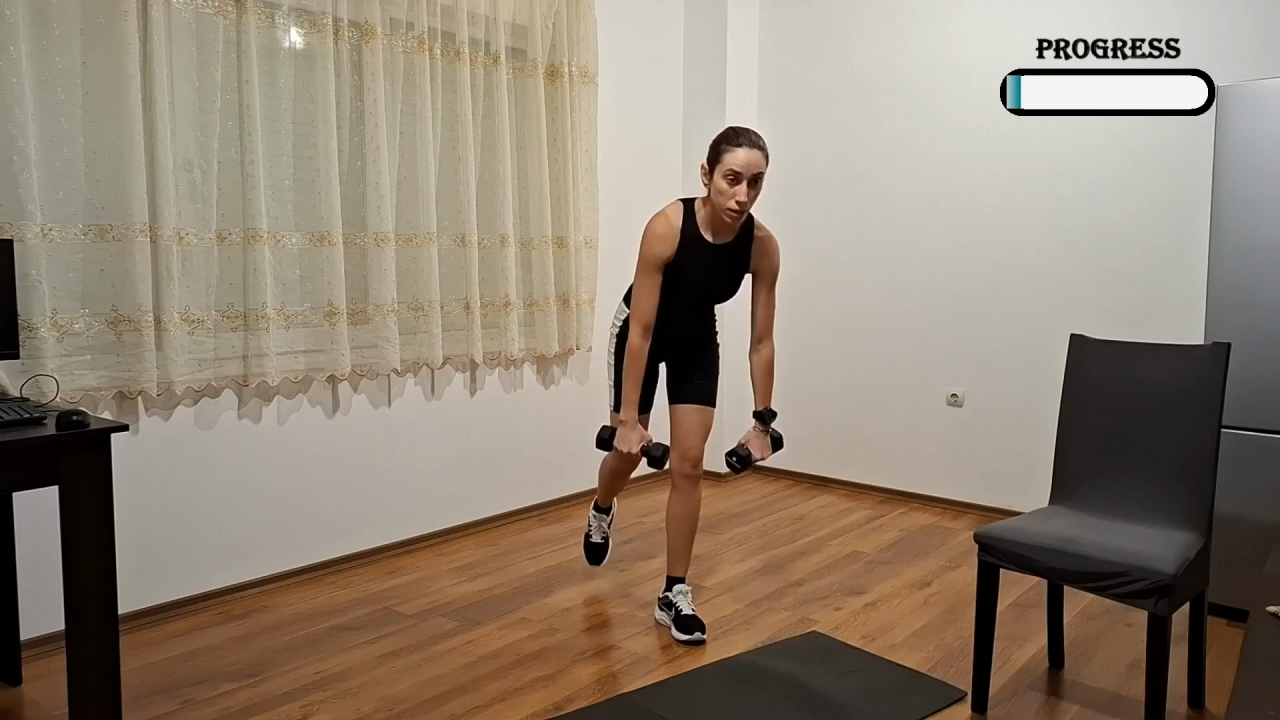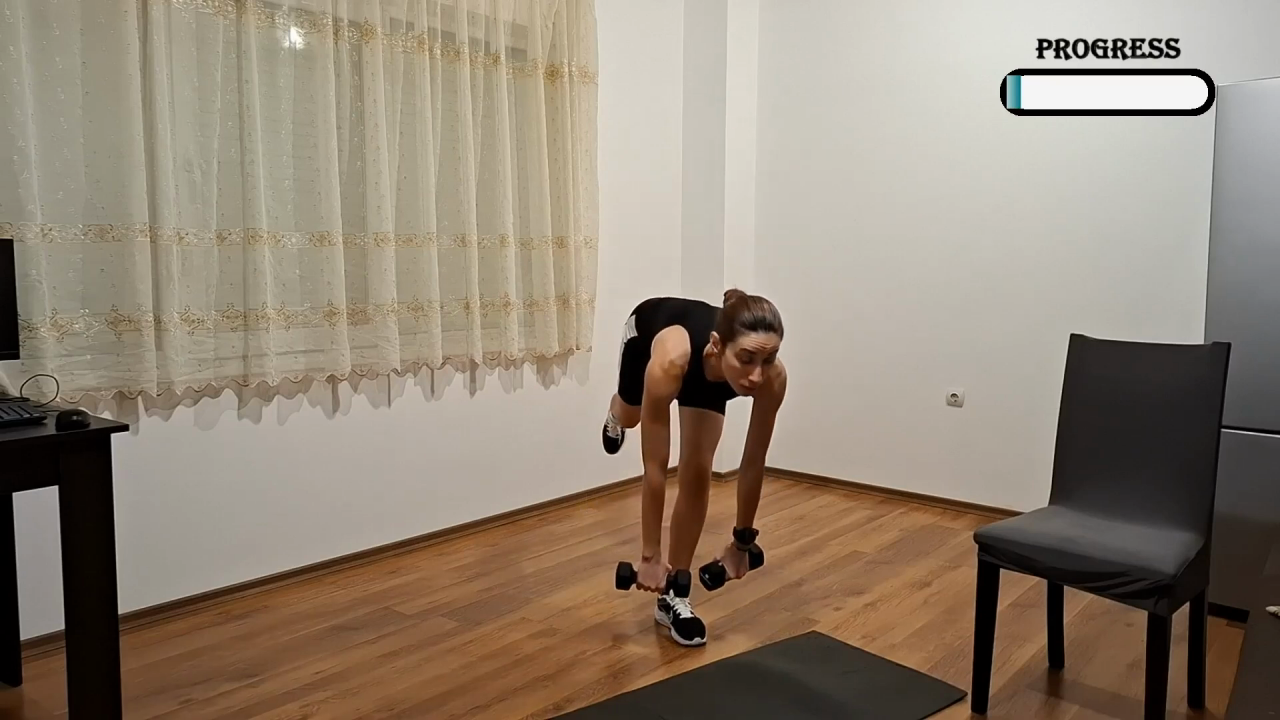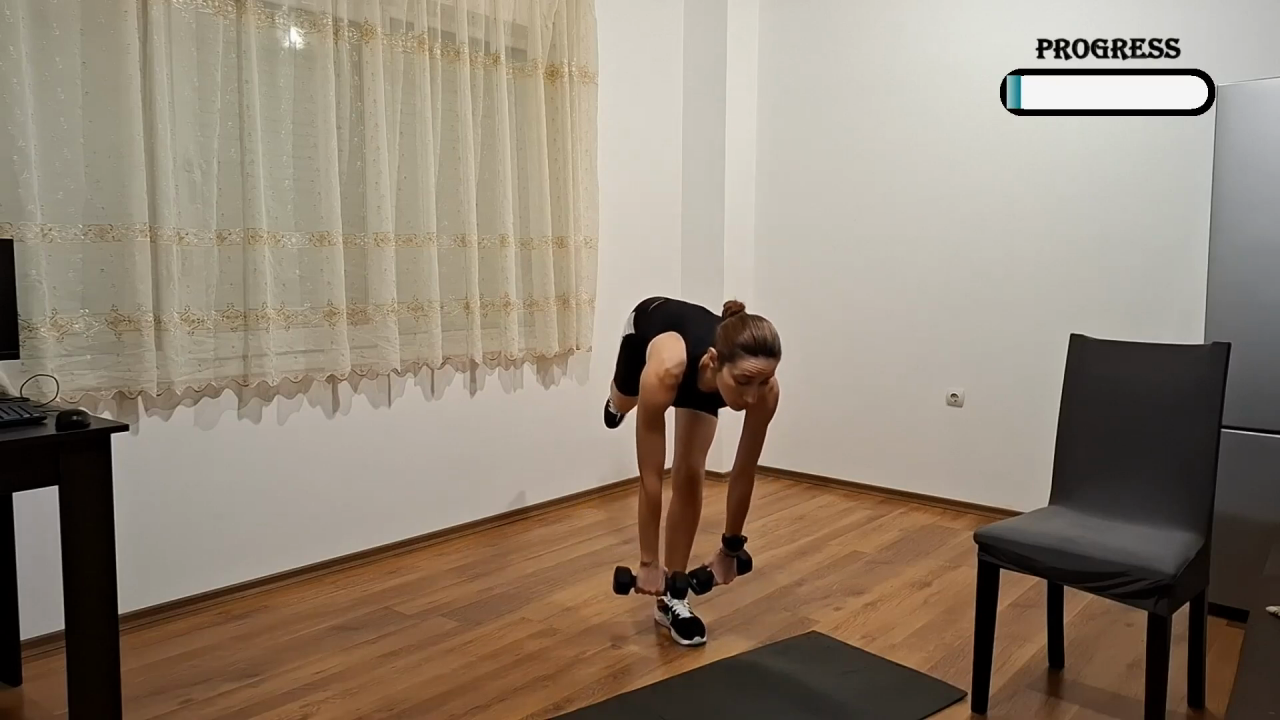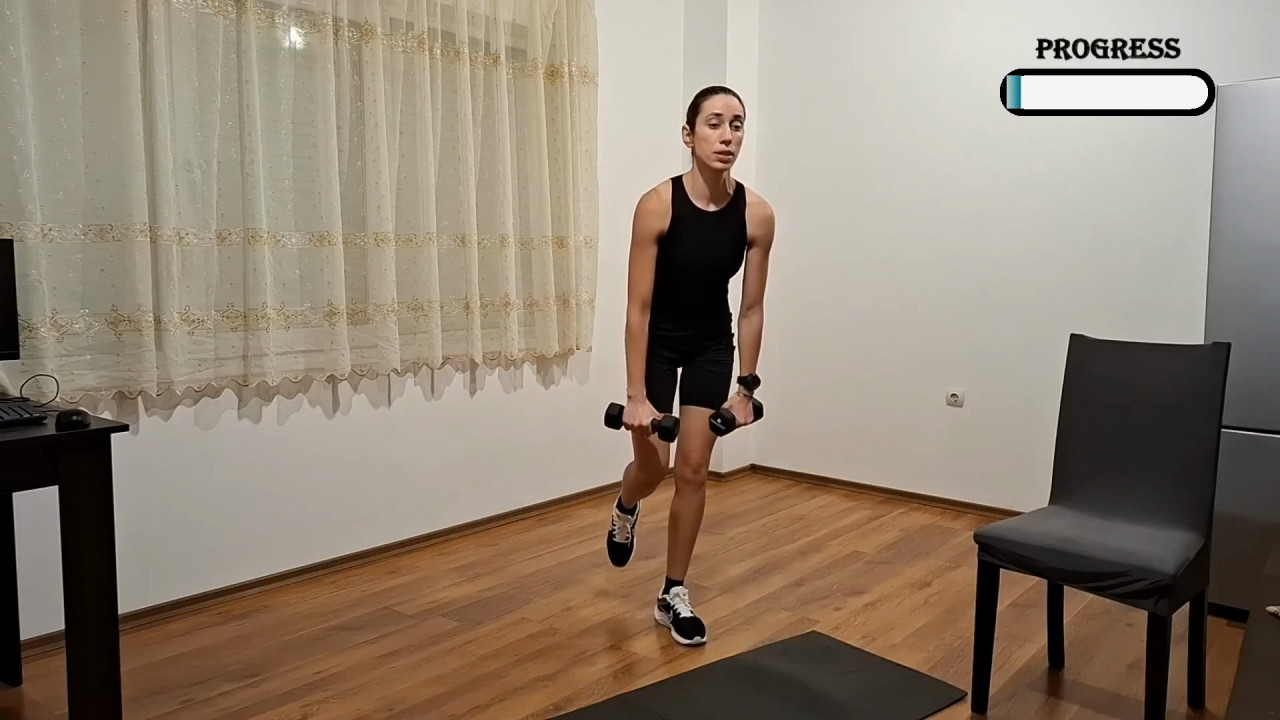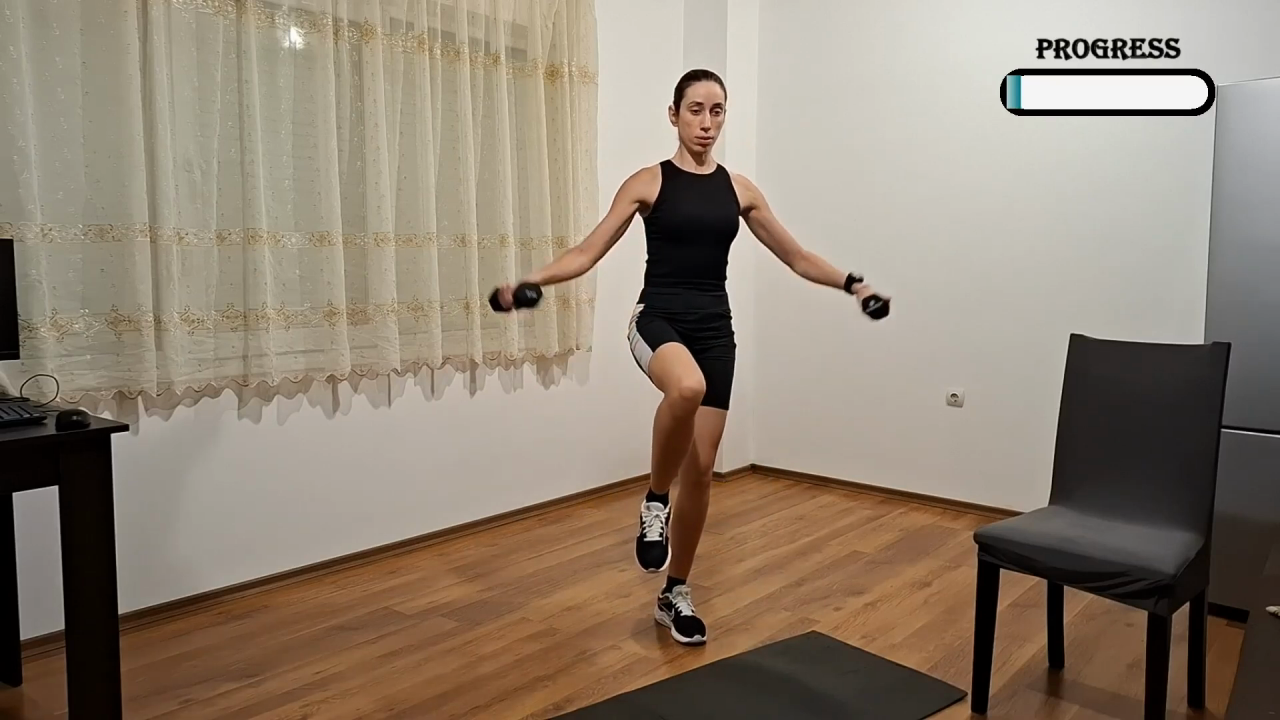
dt=1s
person 1, frame 1
left shoulder: (762, 244)
right shoulder: (666, 226)
left elbow: (761, 341)
right elbow: (641, 330)
left wrist: (763, 419)
right wrist: (628, 420)
left hip: (698, 341)
right hip: (642, 336)
left knee: (689, 463)
right knee: (628, 452)
left ankle: (674, 593)
right ankle: (602, 510)
person 1, frame 2
left shoulder: (772, 377)
right shoulder: (670, 361)
left elbow: (753, 464)
right elbow: (655, 469)
left wrist: (742, 541)
right wrist: (649, 555)
right hip: (647, 328)
left knee: (698, 471)
right knee: (631, 416)
left ankle: (674, 596)
right ankle: (615, 418)
person 1, frame 3
left shoulder: (763, 389)
right shoulder: (666, 369)
left elbow: (744, 473)
right elbow: (651, 478)
left wrist: (730, 549)
right wrist: (648, 562)
left hip: (700, 353)
right hip: (650, 322)
left knee: (690, 476)
right knee: (626, 400)
left ankle: (673, 596)
right ankle: (618, 399)
person 1, frame 4
left shoulder: (757, 213)
right shoulder: (657, 204)
left elbow: (751, 308)
right elbow: (638, 307)
left wrist: (745, 386)
right wrist: (636, 394)
left hip: (711, 344)
right hip: (658, 341)
left knee: (693, 471)
right knee: (652, 465)
left ankle: (673, 595)
right ankle: (625, 508)
person 1, frame 5
left shoulder: (739, 187)
right shoulder: (648, 181)
left elbow: (793, 254)
right elbow: (589, 251)
left wrist: (851, 283)
right wrist: (531, 283)
left hip: (715, 328)
right hip: (658, 320)
left knee: (700, 469)
right knee: (687, 388)
left ankle: (675, 594)
right ankle: (655, 498)
